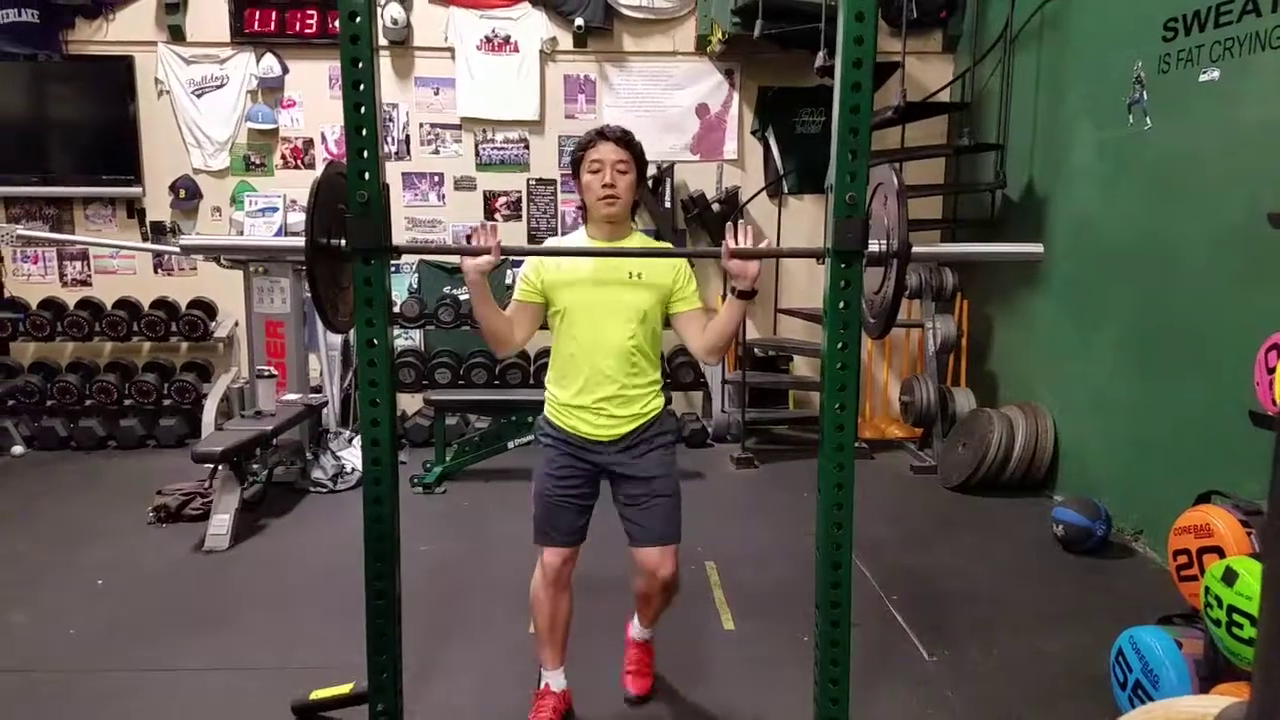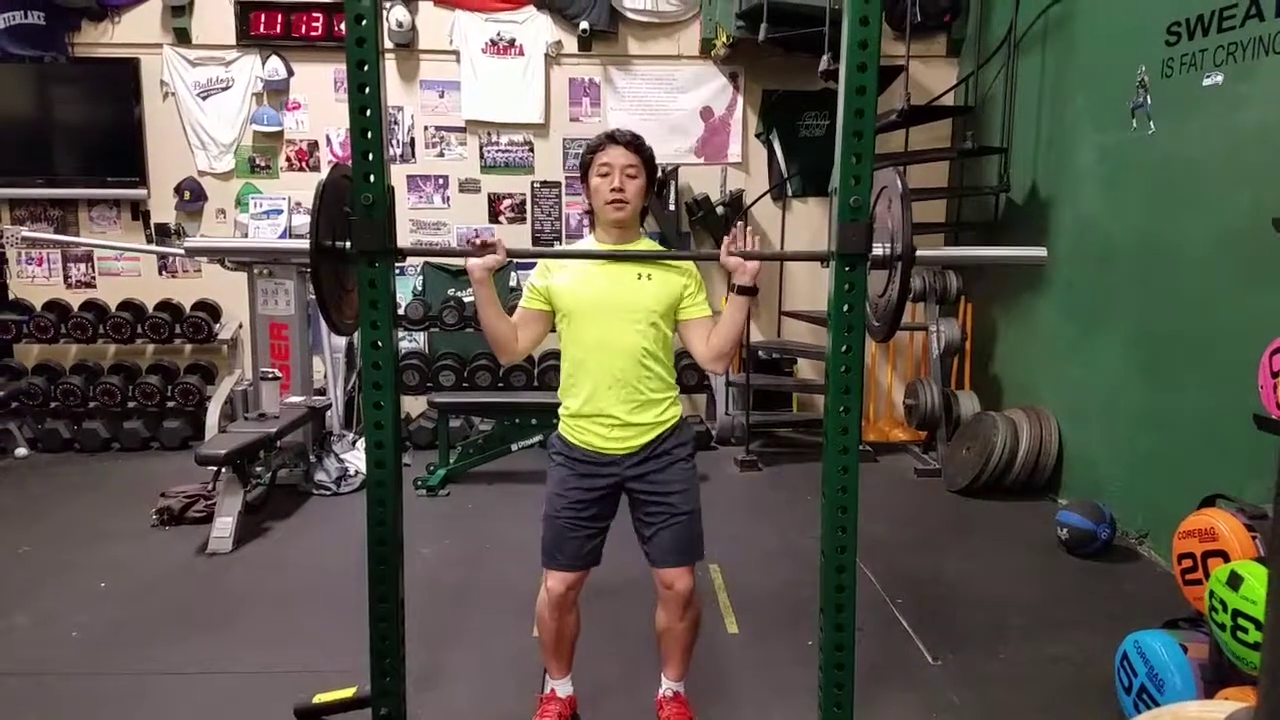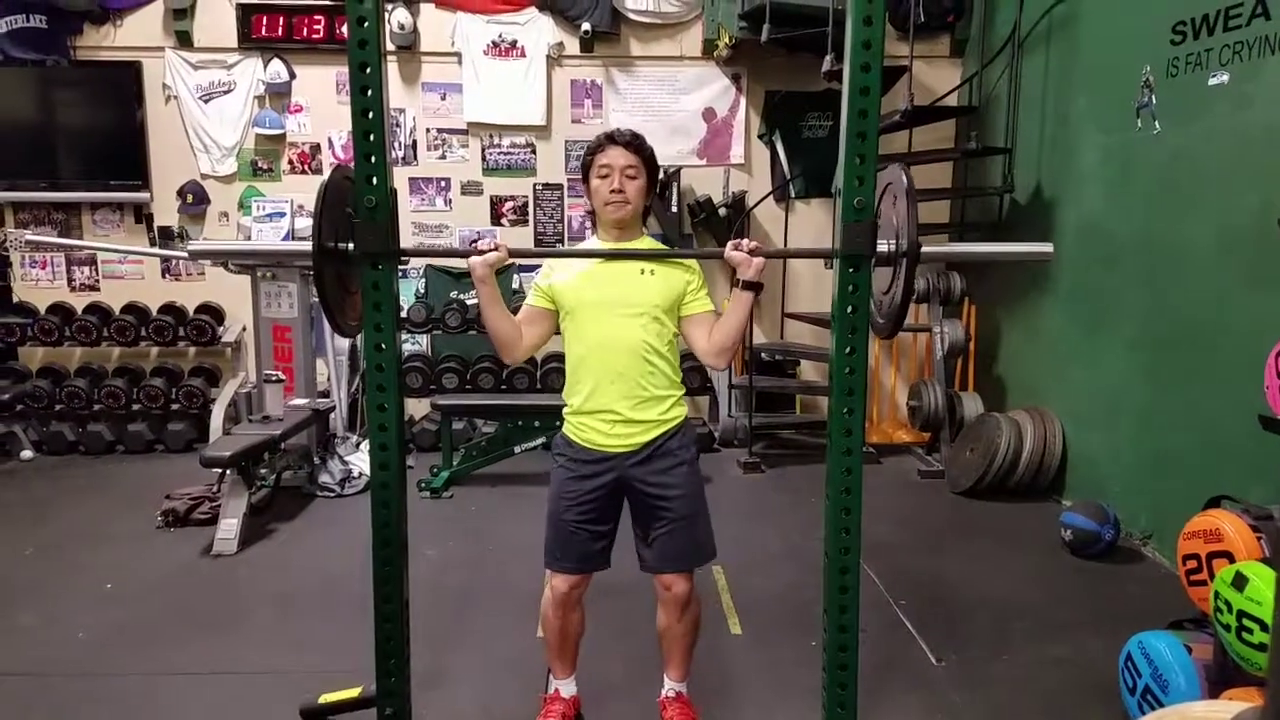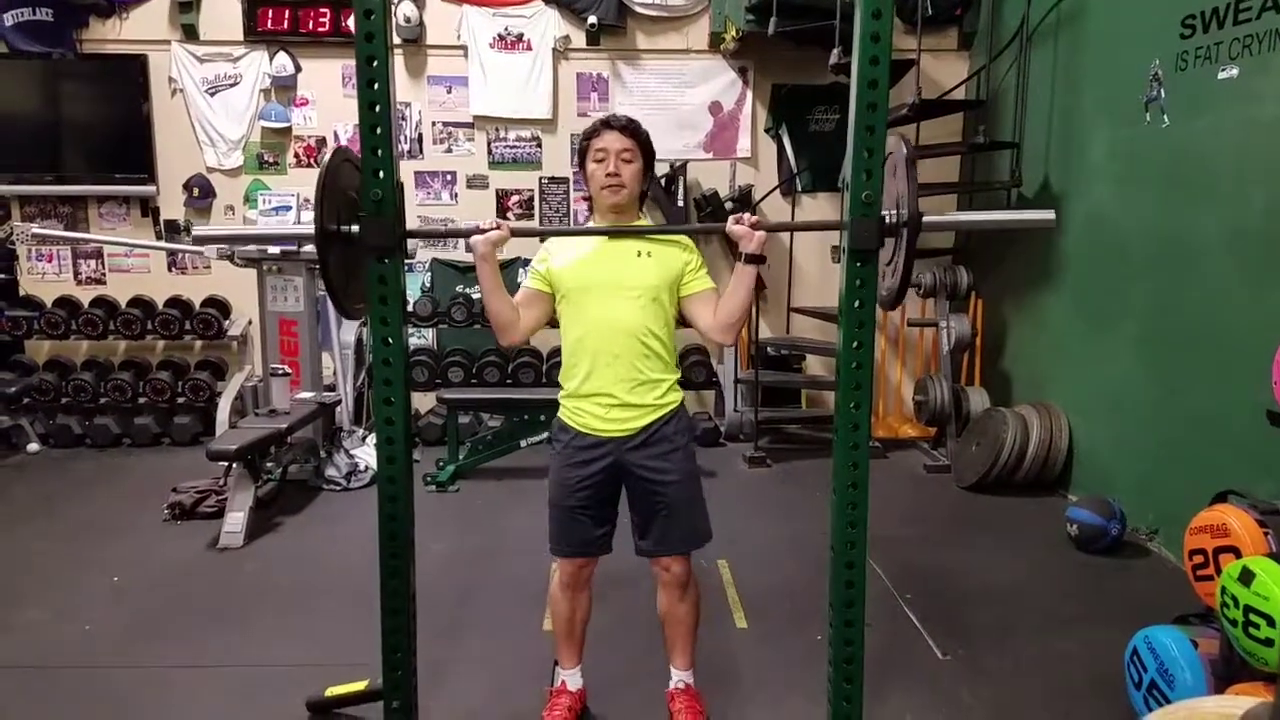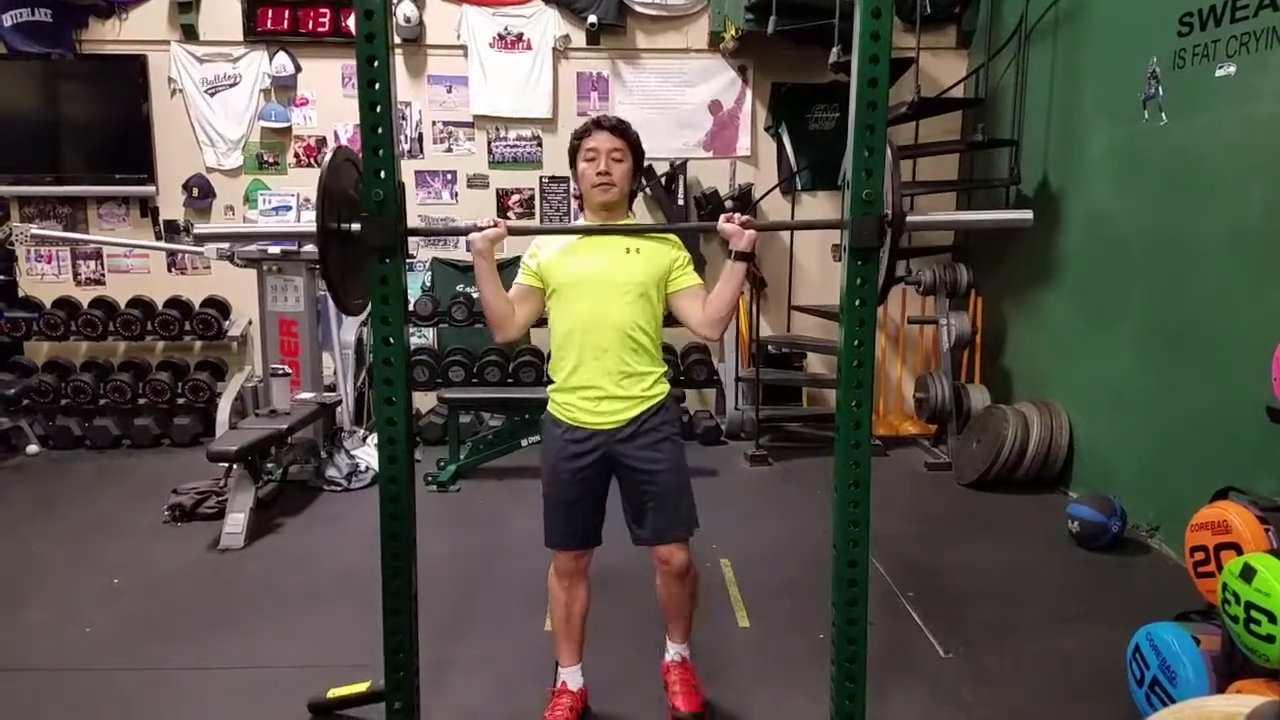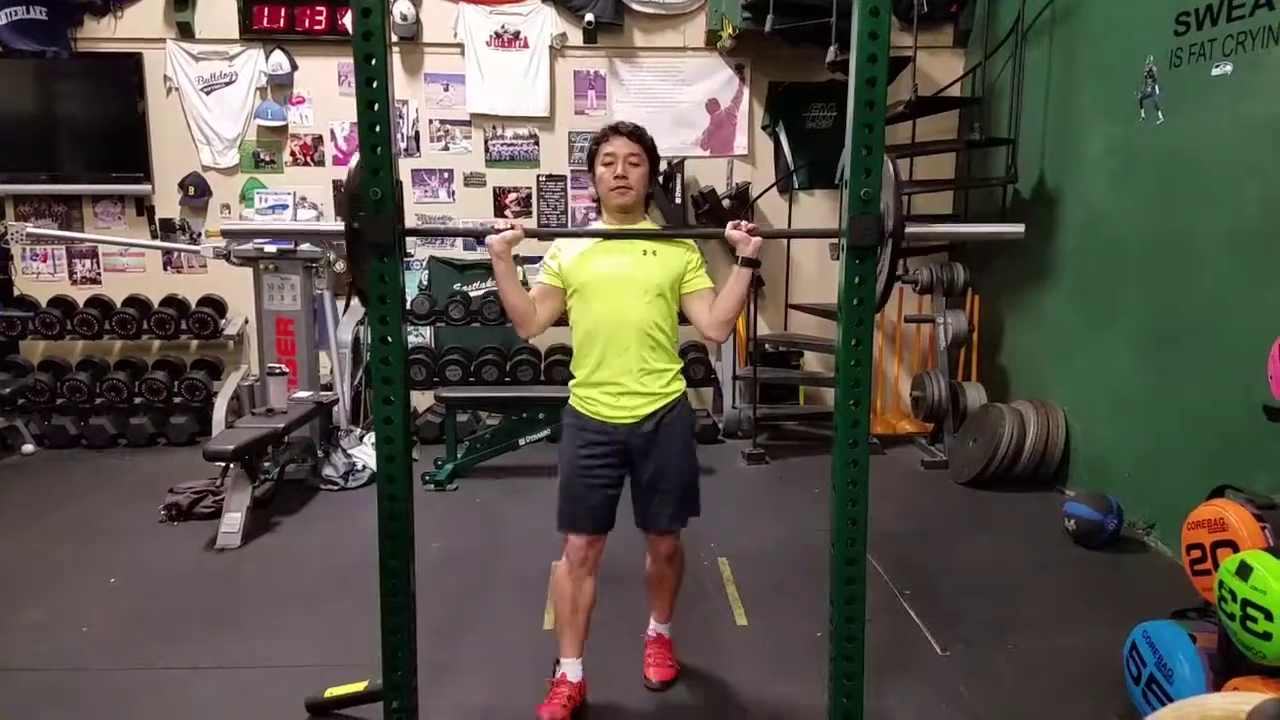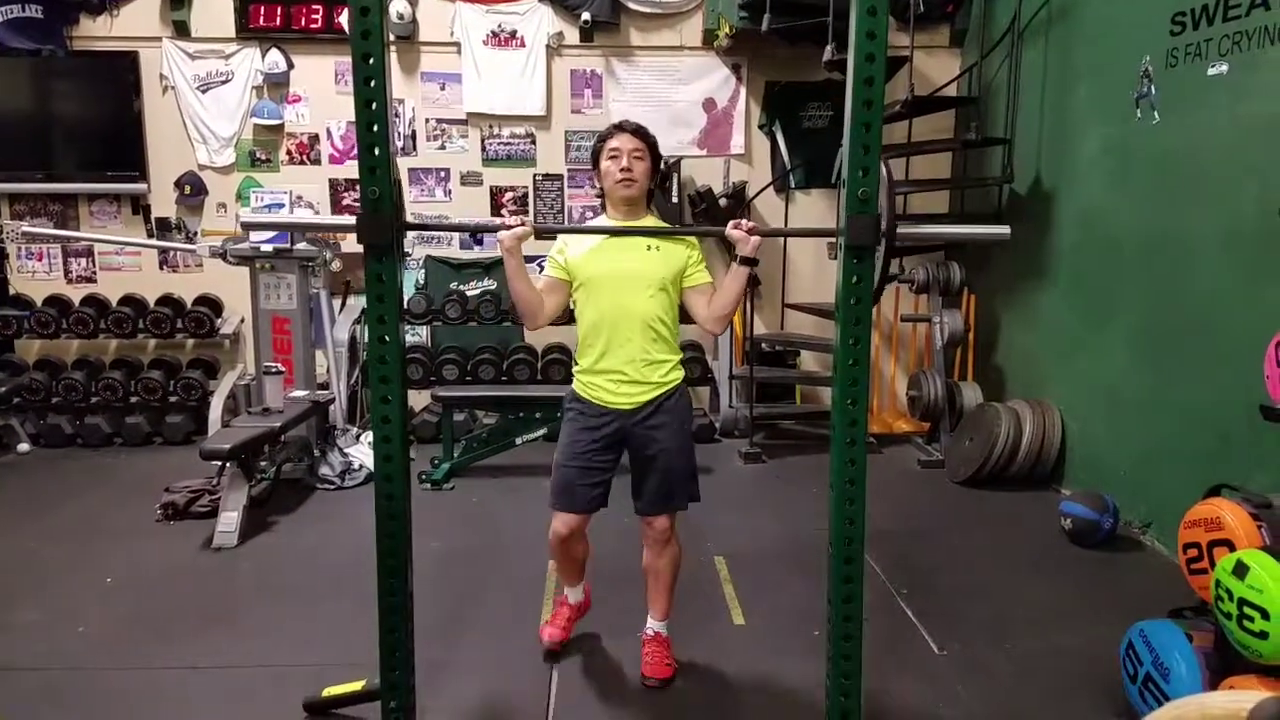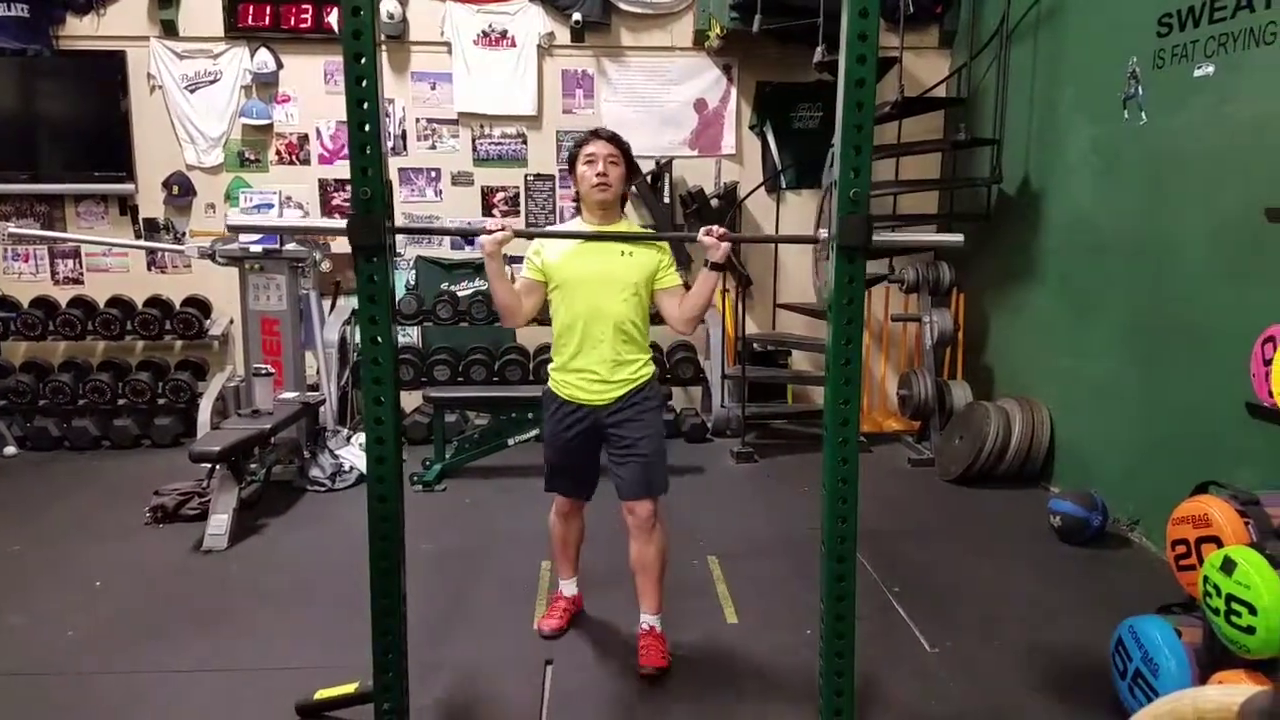
dt=0.3s
person 1, frame 1
left shoulder: (667, 261)
right shoulder: (548, 258)
left elbow: (708, 349)
right elbow: (505, 342)
left wrist: (740, 290)
right wrist: (477, 282)
left hip: (643, 433)
right hip: (566, 433)
left knee: (660, 568)
right knee: (553, 564)
left ankle: (639, 634)
person 1, frame 2
left shoulder: (678, 269)
right shoulder: (556, 266)
left elbow: (715, 357)
right elbow: (510, 349)
left wrist: (742, 287)
right wrist: (482, 282)
left hip: (660, 447)
right hip: (580, 449)
left knee: (678, 585)
right knee: (559, 587)
person 1, frame 3
left shoulder: (679, 267)
right shoulder: (560, 266)
left elbow: (718, 354)
right elbow: (513, 349)
left wrist: (747, 283)
right wrist: (484, 281)
left hip: (664, 446)
right hip: (583, 448)
left knee: (676, 586)
right knee: (565, 585)
person 1, frame 4
left shoulder: (677, 248)
right shoulder: (557, 251)
left elbow: (722, 329)
right elbow: (511, 331)
left wrist: (749, 257)
right wrist: (485, 260)
left hip: (659, 429)
right hip: (580, 432)
left knee: (673, 569)
right knee: (572, 570)
person 1, frame 5
left shoulder: (665, 246)
right shoulder: (548, 247)
left elbow: (709, 325)
right elbow: (506, 327)
left wrist: (738, 255)
right wrist: (483, 257)
left hip: (647, 420)
right hip: (570, 424)
left knee: (674, 556)
right knee: (569, 561)
left ankle: (678, 655)
person 1, frame 6
left shoulder: (679, 249)
right shoulder: (567, 248)
left elbow: (717, 327)
right elbow: (528, 324)
left wrist: (745, 261)
right wrist: (502, 260)
left hip: (662, 415)
right hip: (590, 417)
left knee: (665, 543)
right knee: (579, 548)
left ankle: (659, 633)
person 1, frame 7
left shoulder: (680, 244)
right shoulder: (572, 242)
left elbow: (713, 319)
right elbow: (535, 316)
left wrist: (743, 258)
right wrist: (512, 255)
left hip: (660, 402)
right hip: (590, 402)
left knee: (659, 526)
right knee: (565, 524)
left ankle: (656, 632)
right ankle: (573, 598)
person 1, frame 8
left shoulder: (652, 246)
right shoulder: (548, 244)
left elbow: (683, 320)
right elbow: (514, 316)
left wrist: (713, 264)
right wrist: (493, 258)
left hip: (633, 396)
right hip: (567, 397)
left knee: (642, 512)
right knee: (566, 505)
left ankle: (650, 626)
right ankle: (568, 592)
